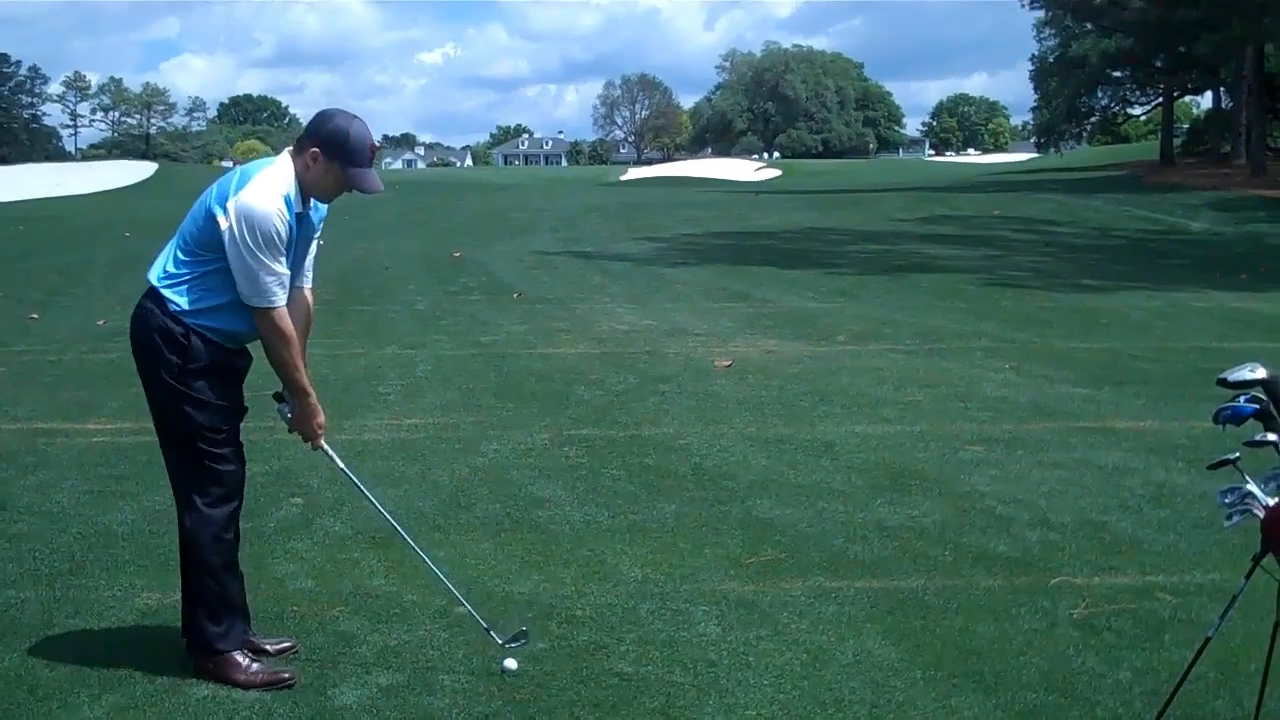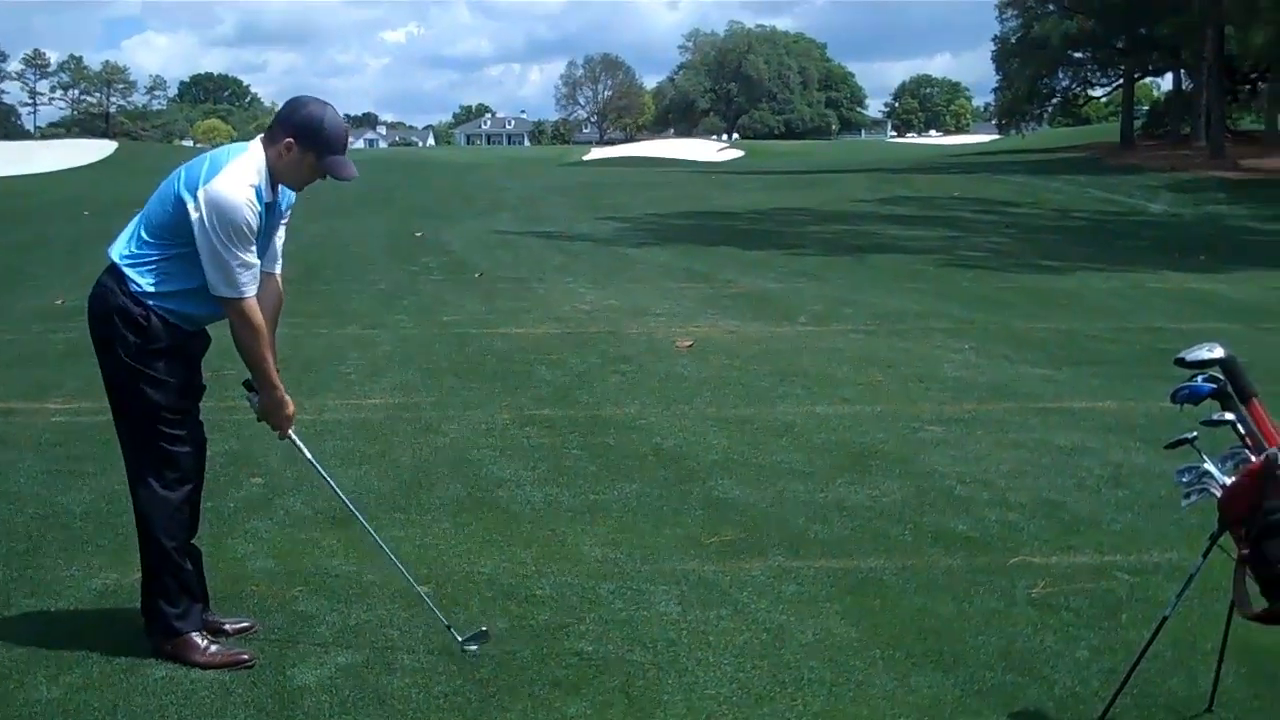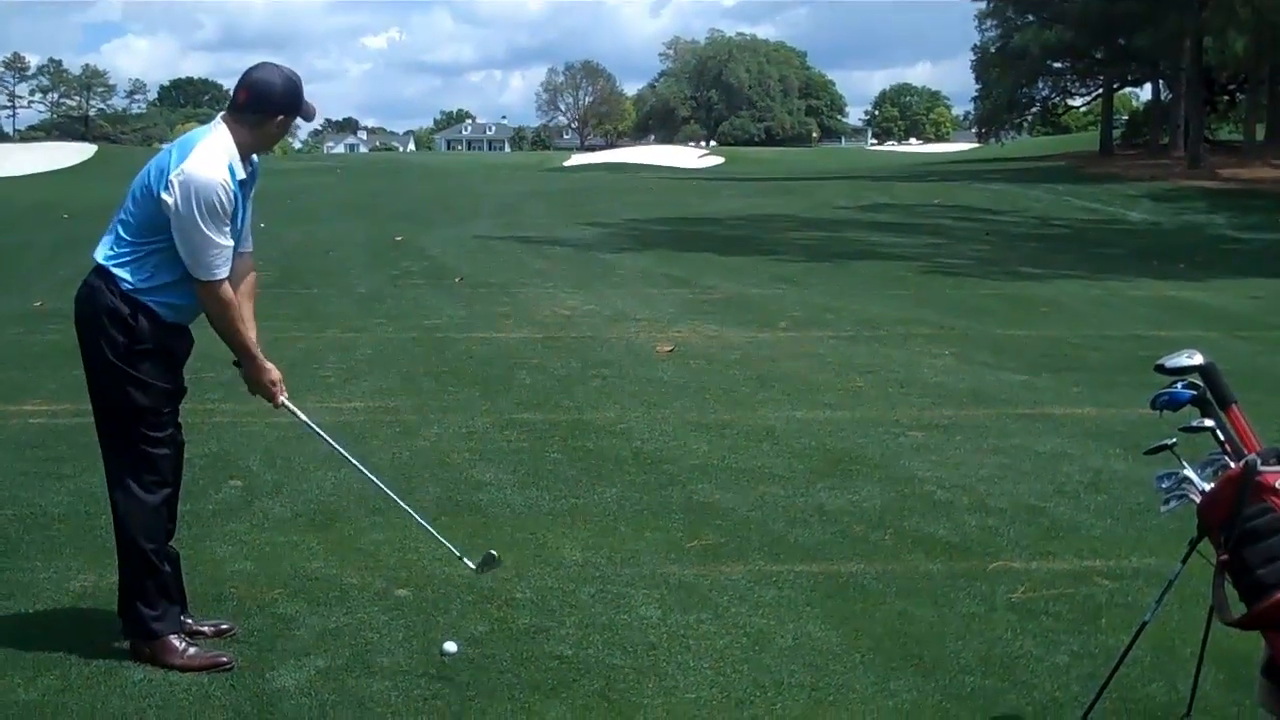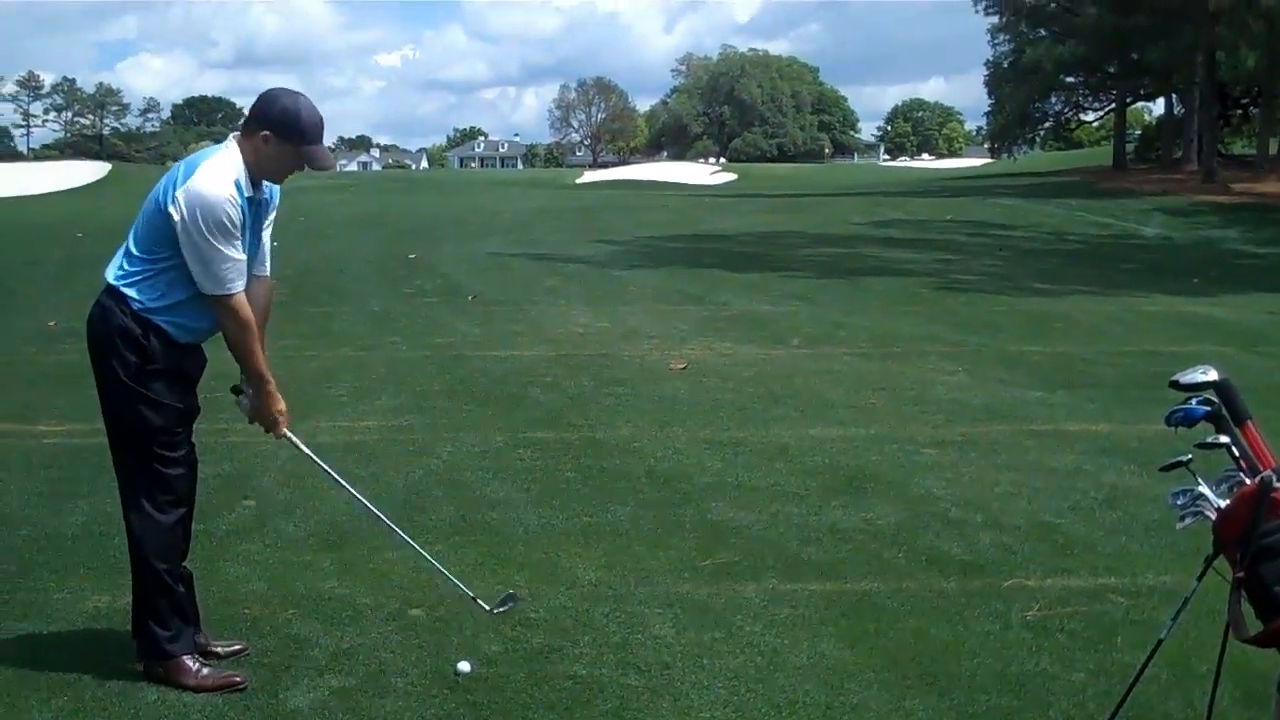
dt=0.5s
person 1, frame 1
left shoulder: (308, 202)
right shoulder: (259, 203)
left elbow: (298, 295)
right elbow: (270, 315)
left wrist: (299, 390)
right wrist: (305, 399)
left hip: (213, 340)
right hip: (175, 337)
left knee: (224, 483)
right knee: (209, 486)
left ankle: (227, 626)
right ankle: (215, 645)
person 1, frame 2
left shoulder: (274, 187)
right shoulder: (230, 192)
left elbow: (267, 283)
right elbow: (241, 308)
left wrist: (269, 380)
right wrist: (273, 391)
left hip: (170, 318)
right hip: (133, 317)
left knee: (185, 460)
right knee: (165, 467)
left ankle: (186, 605)
right ankle: (174, 626)
person 1, frame 3
left shoulder: (237, 162)
right shoulder: (204, 174)
left elbow: (241, 259)
right elbow: (213, 287)
left wrist: (255, 352)
right wrist: (252, 364)
left hip: (153, 318)
right hip: (122, 318)
left knee: (161, 464)
right knee: (143, 469)
left ankle: (164, 610)
right ankle: (151, 629)
person 1, frame 4
left shoulder: (260, 188)
right shoulder: (210, 190)
left elbow: (257, 282)
right elbow: (229, 304)
left wrist: (261, 378)
right wrist: (263, 388)
left hip: (169, 338)
right hip: (133, 338)
left knee: (175, 484)
right knee: (158, 489)
left ankle: (178, 629)
right ankle: (165, 648)
